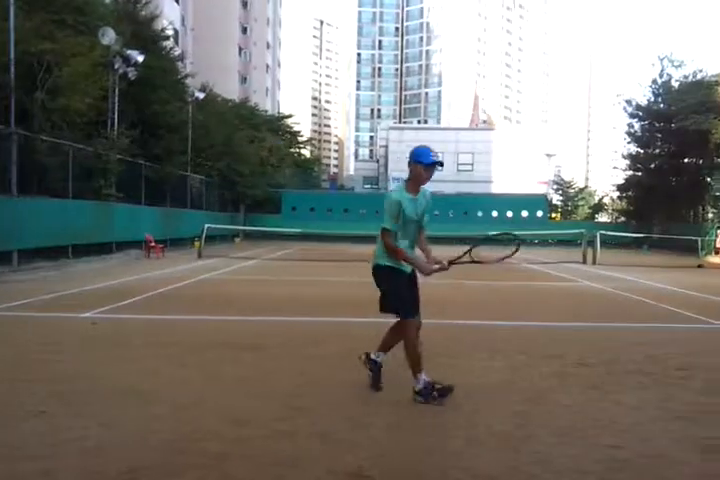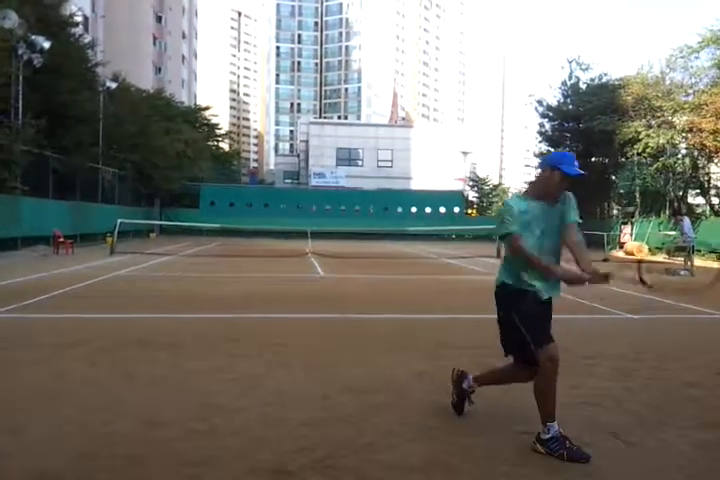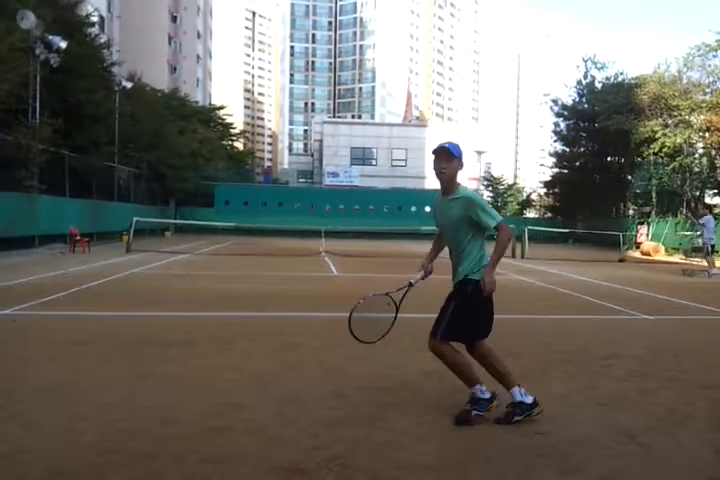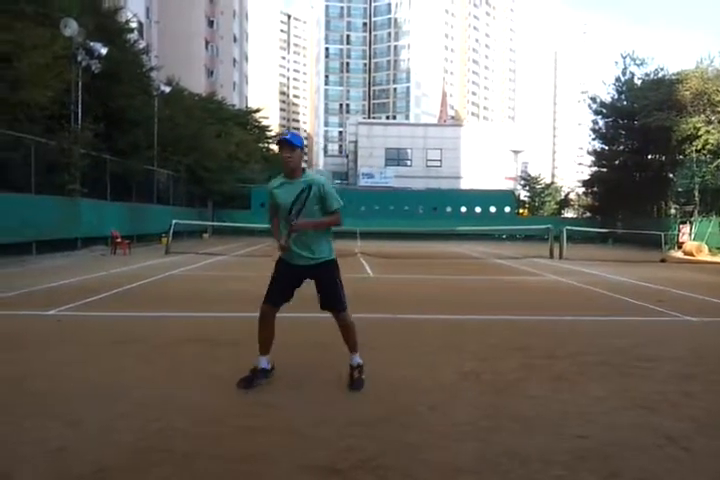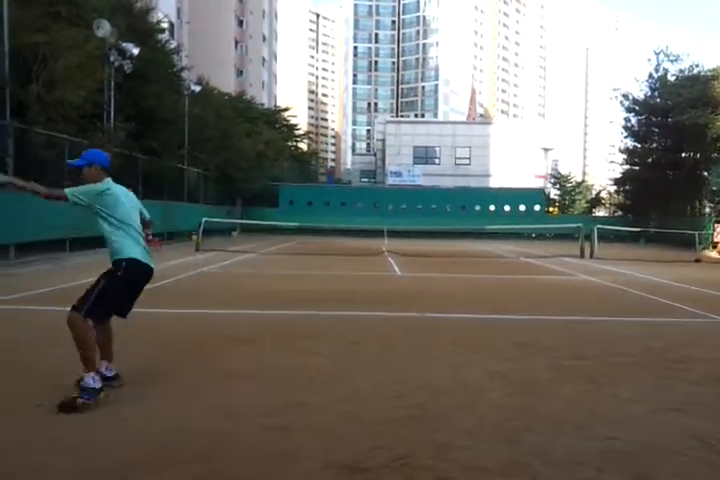
dt=1s
person 1, frame 1
left shoulder: (425, 196)
right shoulder: (396, 197)
right elbow: (388, 241)
left wrist: (429, 256)
right wrist: (417, 263)
left hip: (407, 266)
right hip: (388, 265)
left knee: (407, 322)
right knee: (412, 322)
left ankle: (374, 358)
right ankle: (421, 384)
person 1, frame 2
left shoulder: (566, 201)
right shoulder: (512, 207)
left elbow: (572, 236)
right elbow: (520, 253)
left wrist: (586, 266)
right wrist: (558, 273)
left hip: (543, 294)
right hip: (515, 291)
left knee: (528, 368)
right knee: (549, 357)
left ankle: (465, 382)
right ankle: (549, 435)
person 1, frame 3
left shoulder: (470, 199)
right shoulder: (440, 202)
left elbow: (505, 232)
left wrist: (490, 270)
right wrist: (429, 259)
left hip: (474, 281)
right hip: (462, 280)
left knee: (438, 343)
right knee: (476, 345)
left ankle: (481, 394)
right ankle: (522, 399)
person 1, frame 4
left shoulder: (319, 183)
right shoulder: (274, 187)
left elbow: (336, 218)
left wrist: (310, 223)
right wrist: (279, 238)
left hip: (321, 258)
right hip: (290, 259)
left knee: (340, 313)
right knee: (267, 310)
left ankle: (355, 363)
right ankle: (263, 366)
person 1, frame 5
left shoulder: (97, 191)
right shoulder: (125, 193)
left elbow: (49, 193)
right elbow: (147, 223)
left wrist: (14, 181)
left hip: (129, 264)
right hip: (142, 265)
left knee: (77, 318)
right knee: (101, 316)
left ankle: (92, 384)
right ankle: (106, 372)
